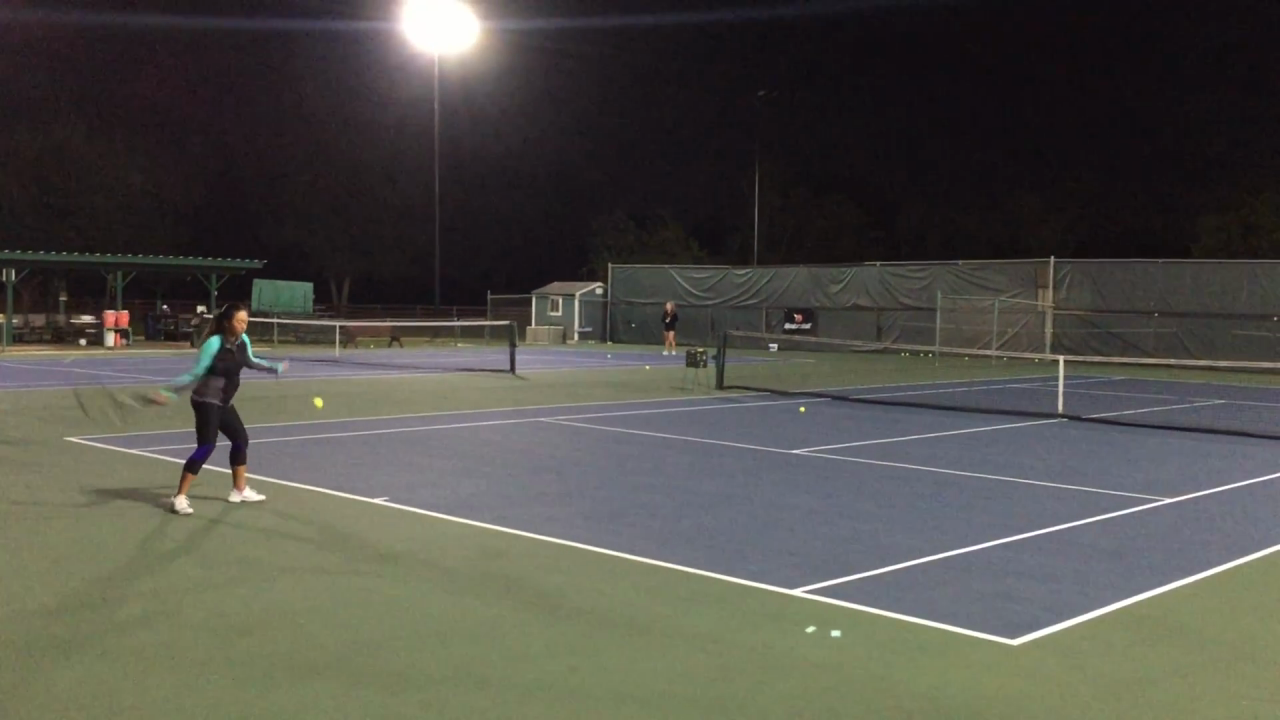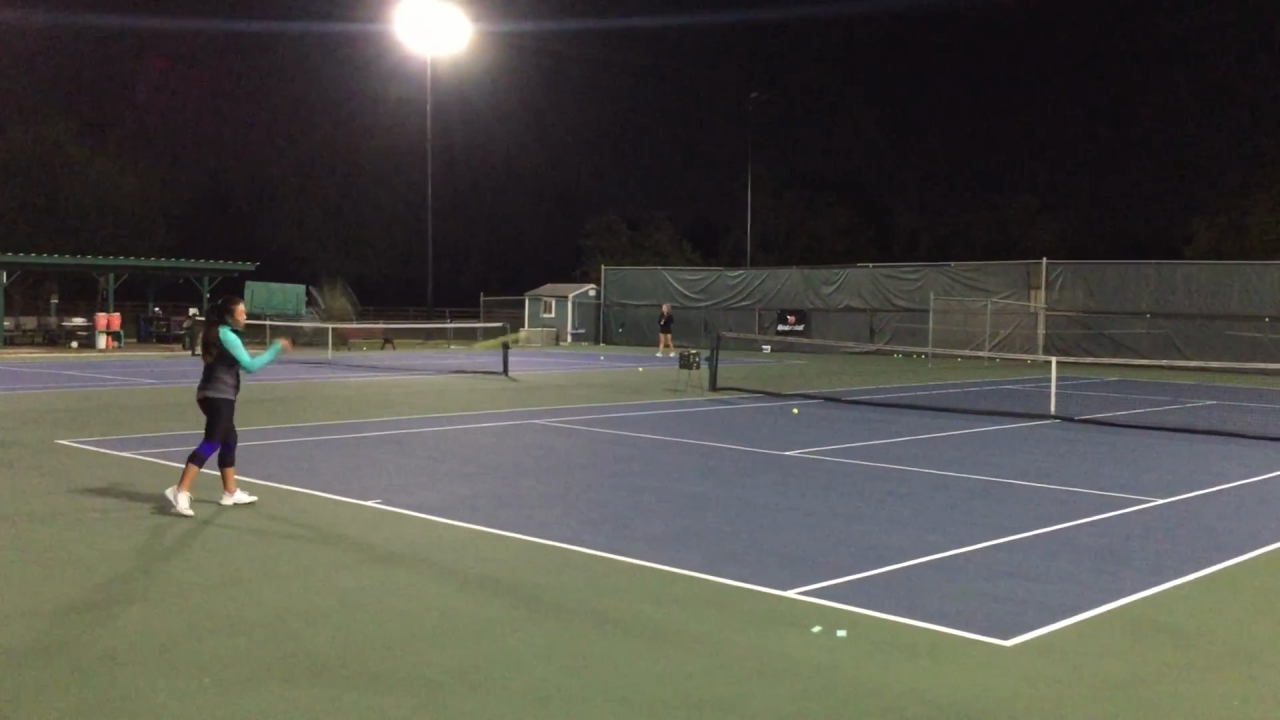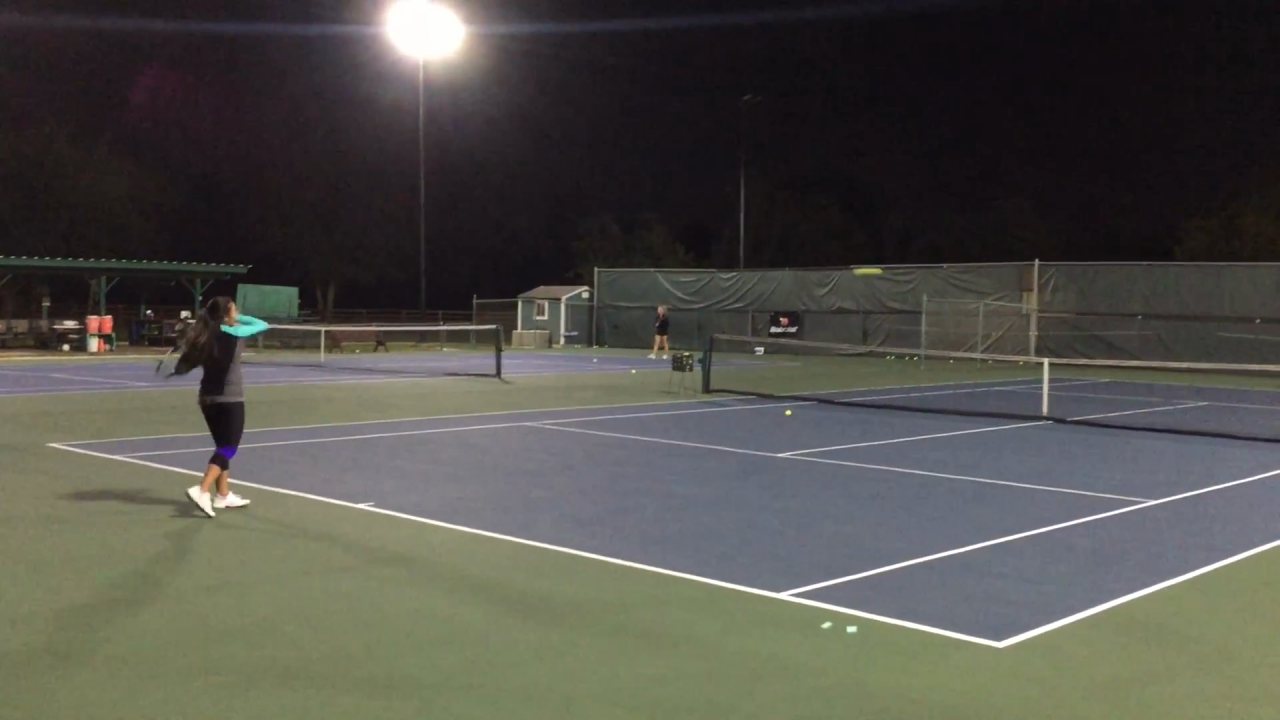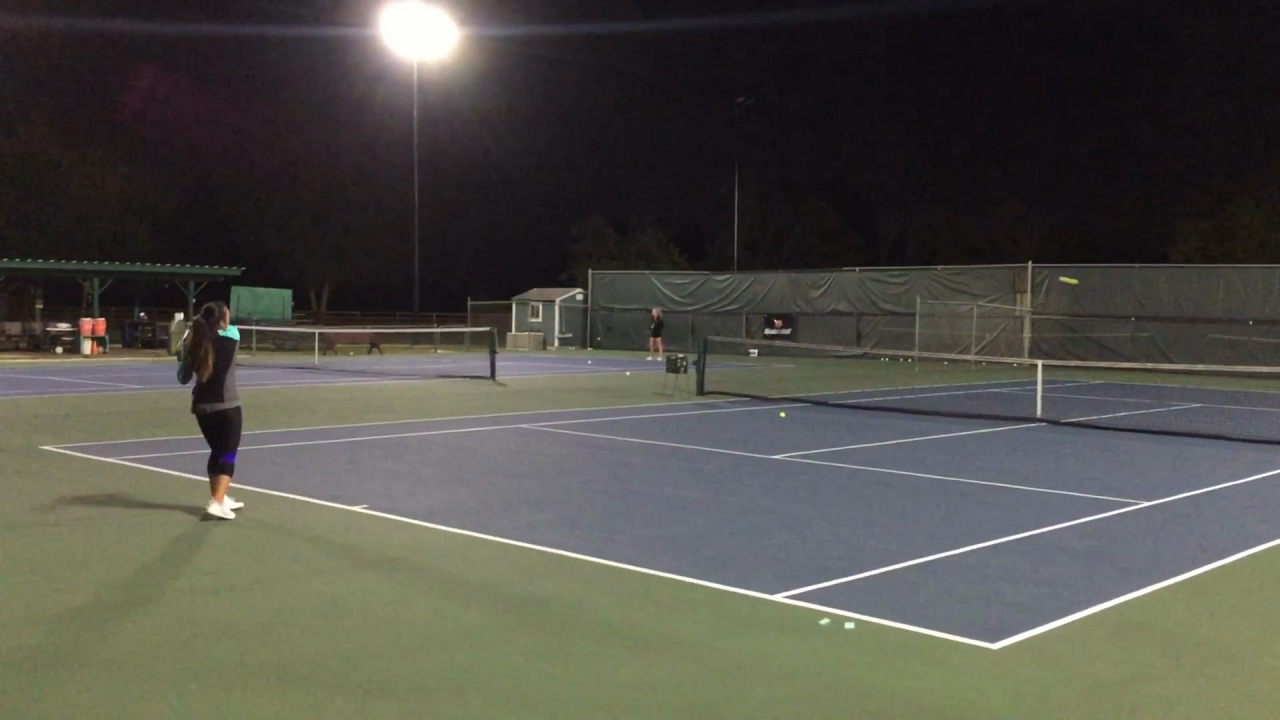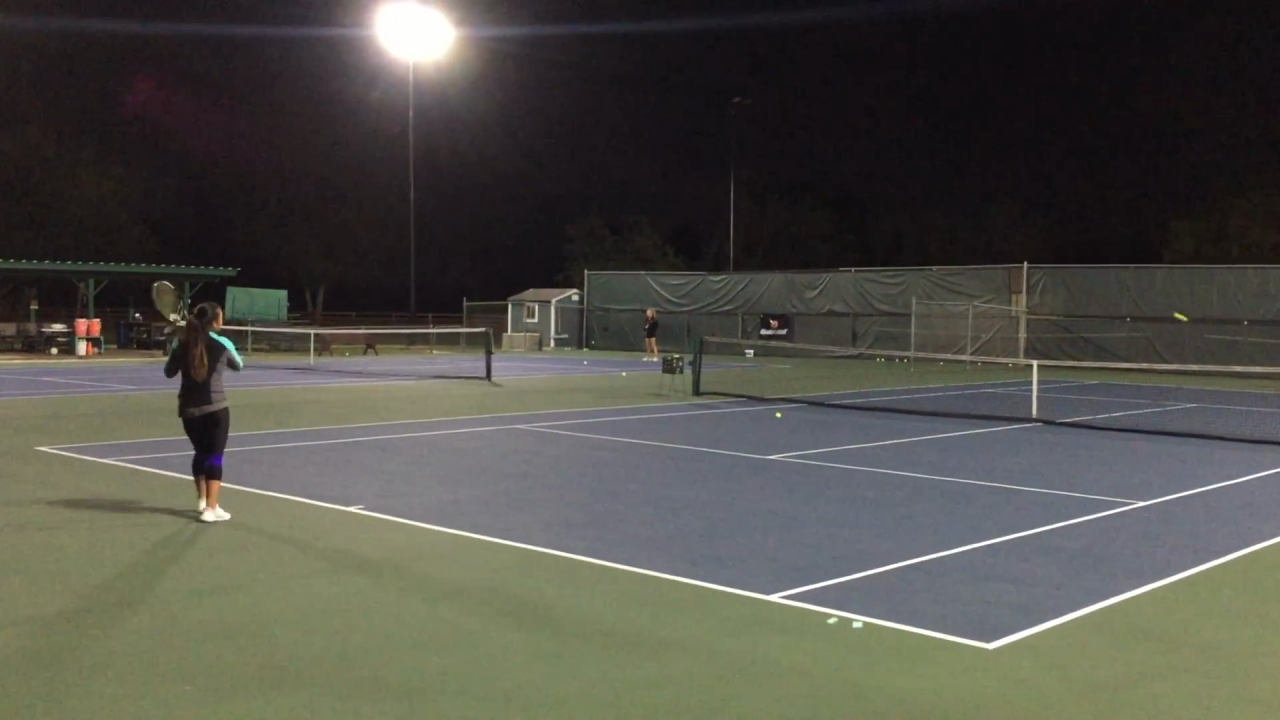
dt=0.2s
person 1, frame 1
left shoulder: (243, 341)
right shoulder: (214, 344)
left elbow: (249, 362)
right elbow: (196, 374)
left wrist: (275, 368)
right wrist: (170, 393)
left hip: (223, 402)
right hip: (207, 401)
left knee: (240, 440)
right knee: (206, 447)
left ankle: (240, 490)
right ankle: (180, 497)
person 1, frame 2
left shoulder: (217, 332)
right shoulder: (227, 336)
right elbow: (251, 366)
right wrist: (276, 347)
left hip: (216, 395)
right hip: (219, 396)
left knee: (229, 442)
right knee: (211, 443)
left ankle: (230, 492)
right ankle: (181, 491)
person 1, frame 3
left shoulder: (202, 339)
right shoulder: (235, 334)
left elbow: (181, 368)
right elbow: (262, 325)
right wrist: (241, 318)
left hip: (208, 398)
right hip: (230, 399)
left knee: (223, 445)
right knee: (228, 447)
left ankle: (223, 495)
right ankle: (202, 490)
person 1, frame 4
left shoulder: (193, 345)
right shoulder: (231, 338)
left elbow: (183, 378)
left hip: (202, 406)
right hip: (227, 406)
left knee: (218, 452)
right knee: (228, 455)
left ankle: (220, 499)
right ankle: (217, 503)
person 1, frame 5
left shoulder: (181, 344)
right shoulder: (223, 345)
left elbow: (169, 373)
right elbow: (238, 366)
left hip: (189, 409)
right hip: (214, 408)
left knee: (201, 453)
right knee: (214, 456)
left ankle: (203, 500)
right ankle: (211, 509)
